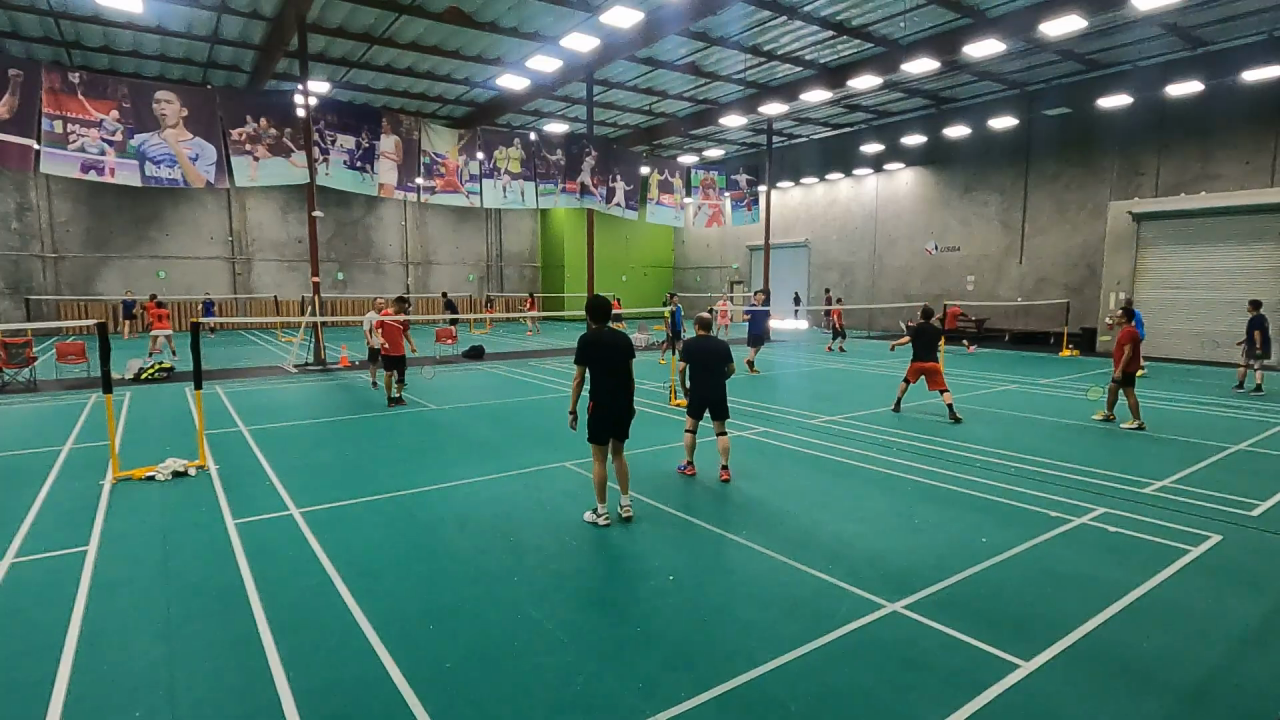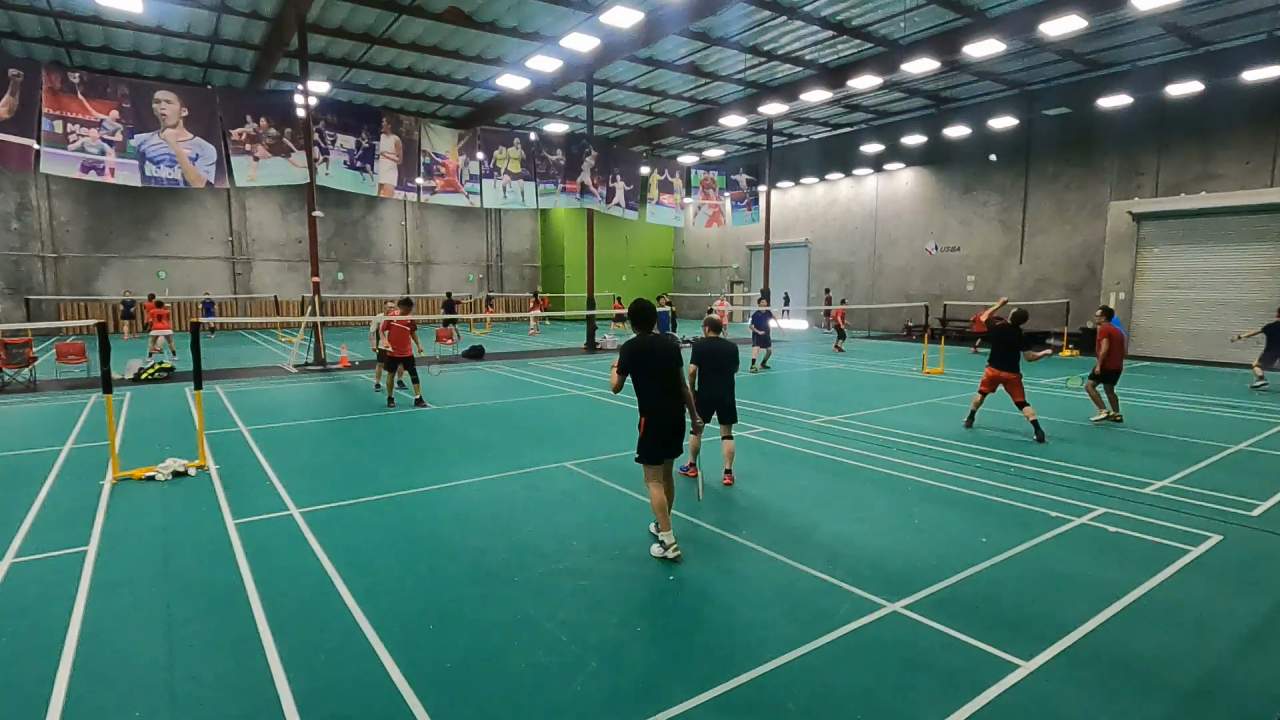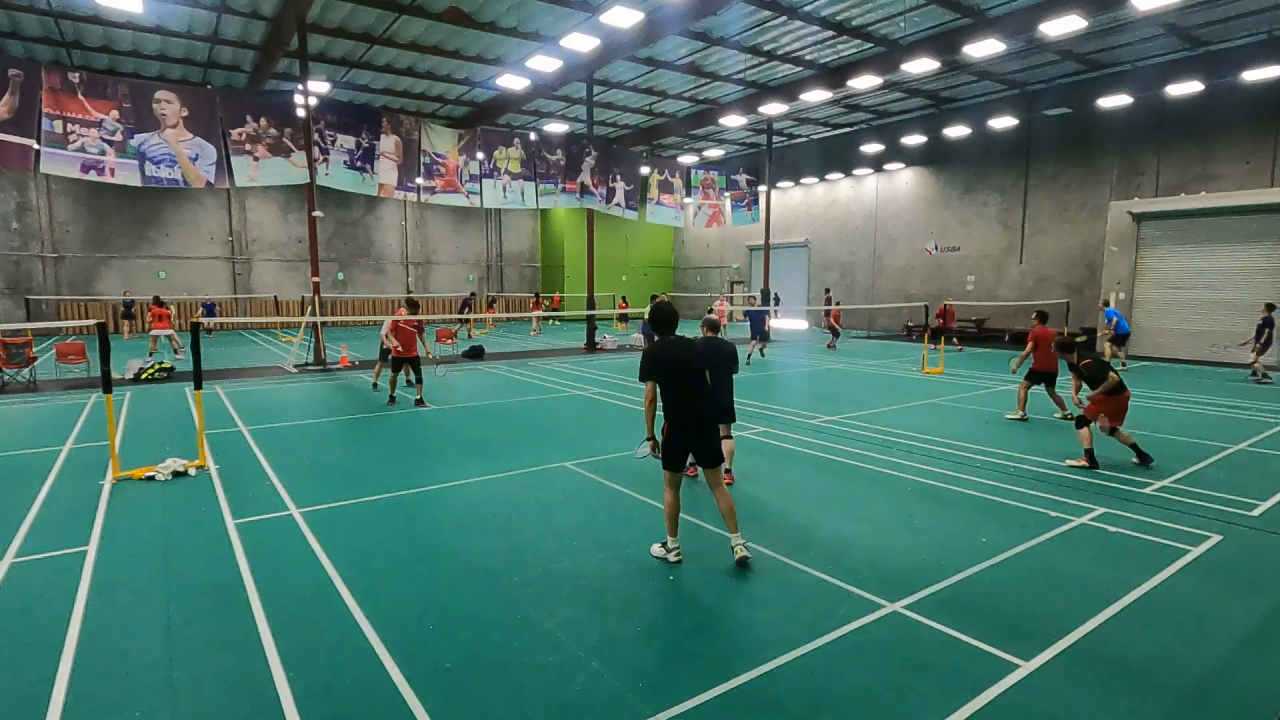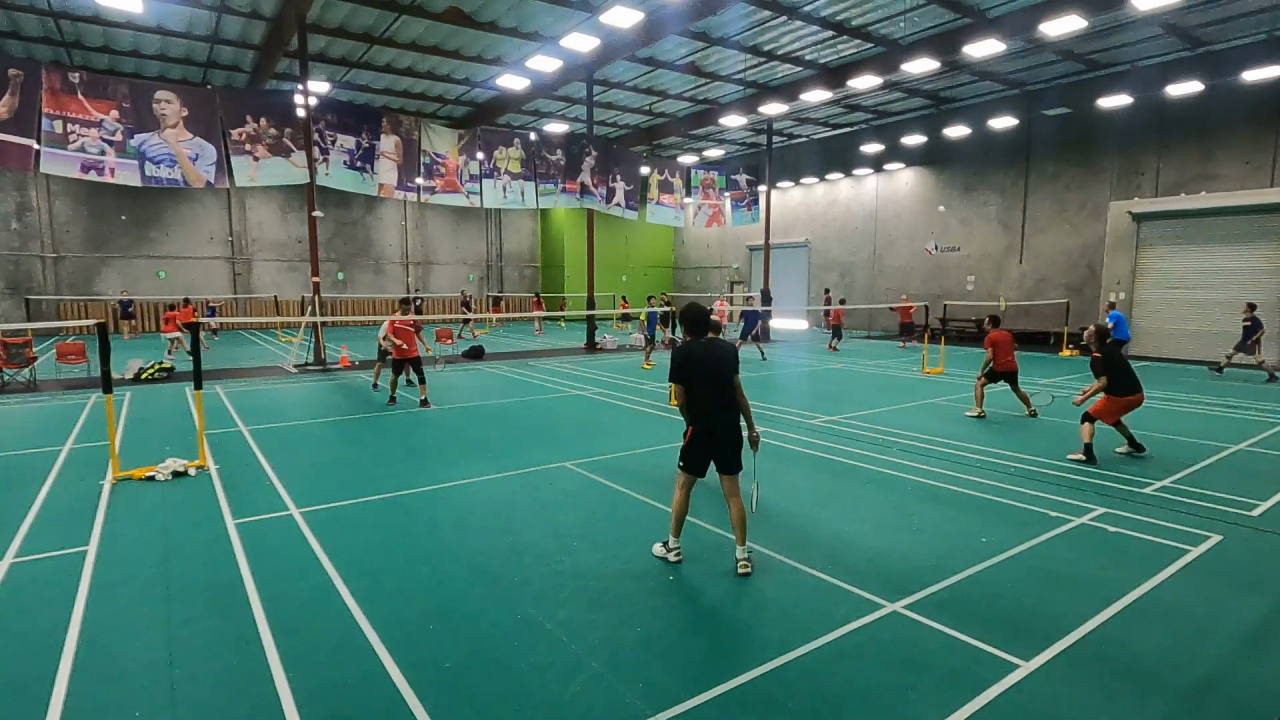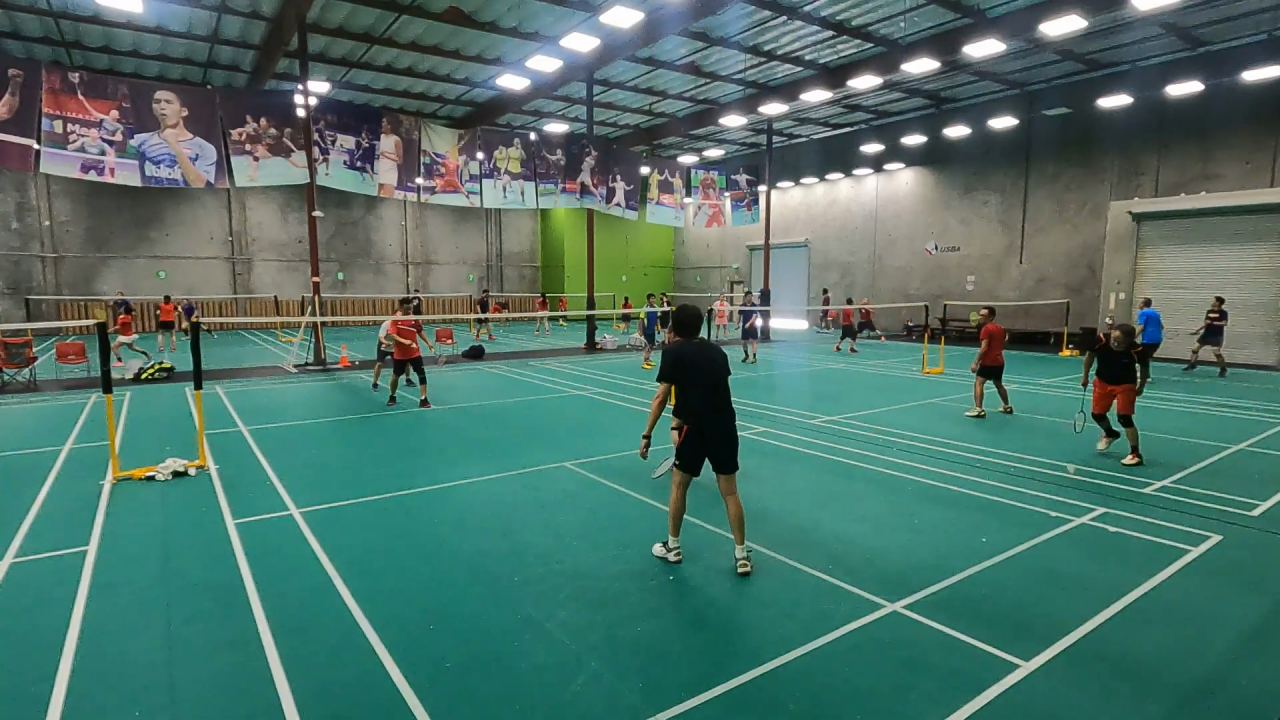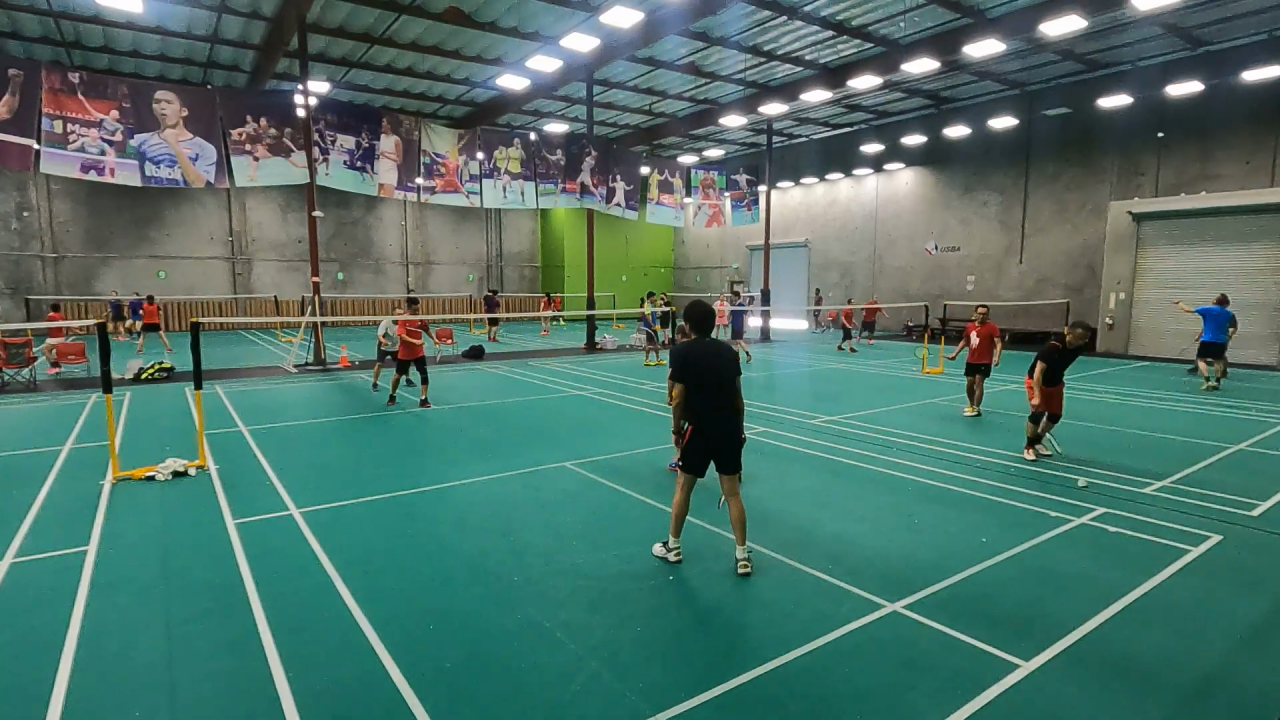
dt=0.7s
person 1, frame 1
left shoulder: (586, 340)
right shoulder: (623, 338)
left elbow: (579, 378)
right elbow: (630, 375)
left wrist: (572, 410)
right wrist: (631, 403)
left hip: (601, 404)
right hip: (624, 404)
left knee: (599, 459)
right knee: (618, 454)
left ankle: (602, 512)
right ankle: (625, 504)
person 1, frame 2
left shoulder: (631, 347)
right shoulder: (671, 345)
left elbow: (616, 387)
right elbow: (683, 385)
left wrist: (616, 366)
right wrist: (694, 415)
left hip: (653, 419)
right hip: (677, 416)
left knee: (653, 480)
right knee: (666, 473)
left ankle: (669, 542)
right ankle: (663, 525)
person 1, frame 3
left shoulder: (652, 352)
right shoulder: (695, 346)
left elbow: (650, 398)
right elbow: (707, 385)
left wrist: (650, 436)
left hip: (677, 425)
right hip: (706, 421)
left knee: (671, 487)
right knee: (717, 485)
left ankle: (672, 547)
right ankle: (738, 544)
person 1, frame 4
left shoulder: (682, 352)
right shoulder: (727, 348)
left elbow: (681, 401)
right elbow: (739, 393)
right wrist: (751, 428)
left hip: (701, 428)
right hip: (730, 428)
left knee: (682, 487)
right knee: (733, 493)
left ankle: (673, 547)
right ankle: (742, 556)
person 1, frame 5
left shoulder: (675, 352)
right shoulder: (717, 351)
left elbow: (661, 398)
left wrist: (647, 435)
left hip: (696, 428)
right hip: (725, 426)
left knee: (679, 486)
right knee: (730, 492)
left ankle: (673, 547)
right ankle: (741, 556)
person 1, frame 6
left shoulder: (682, 352)
right shoulder: (728, 351)
left elbow: (678, 400)
right elbow: (738, 396)
left wrist: (676, 430)
right wrist: (740, 428)
left hip: (700, 429)
right hip: (730, 429)
left knee: (683, 488)
right knee: (733, 493)
left ankle: (673, 547)
right ankle: (743, 556)
